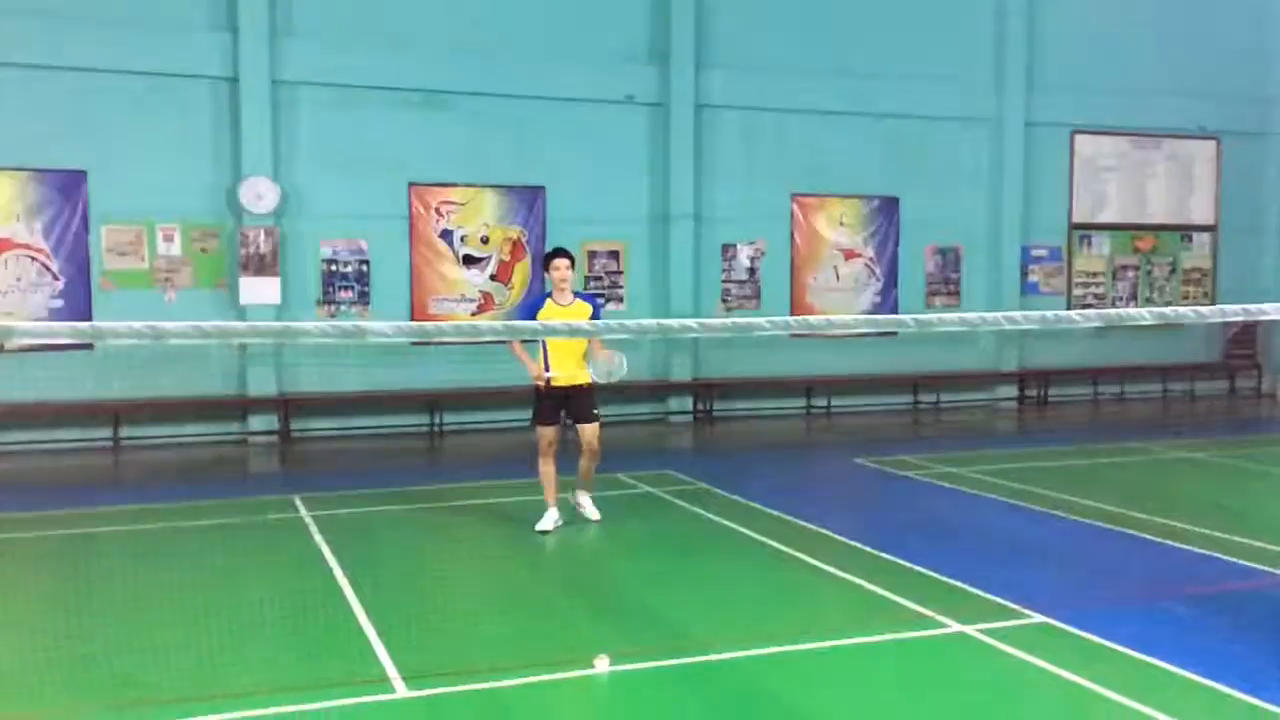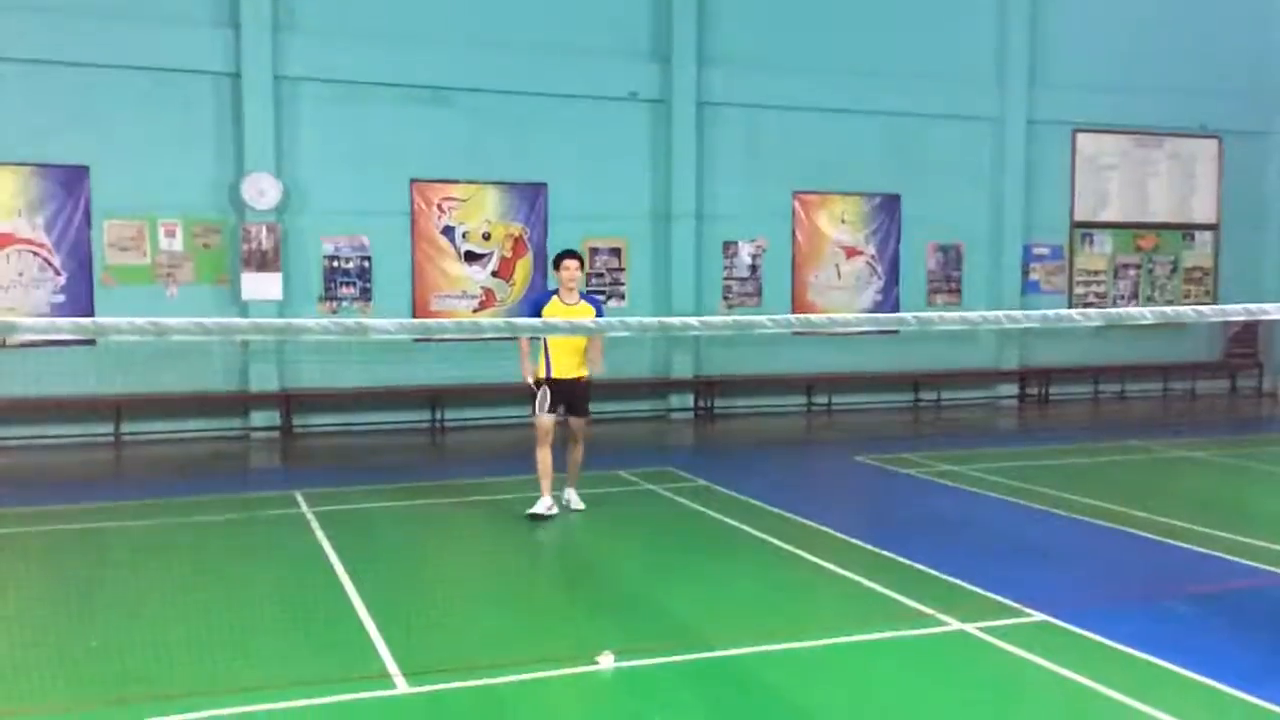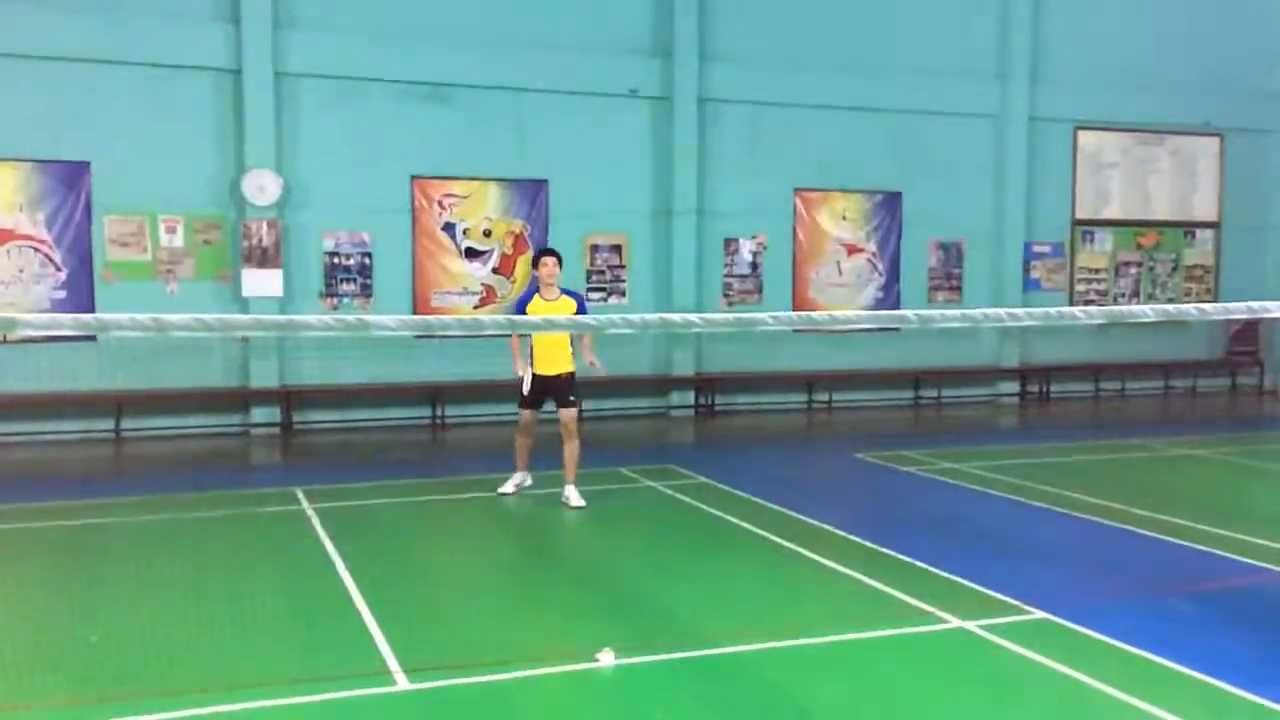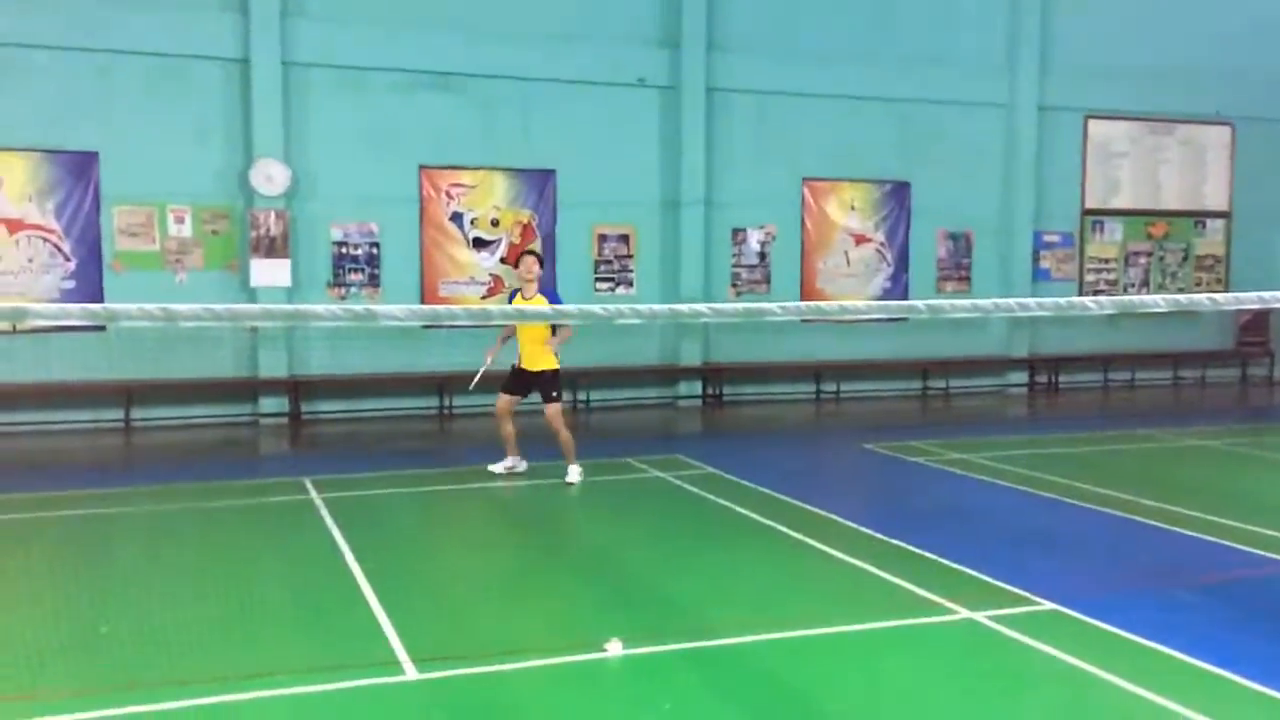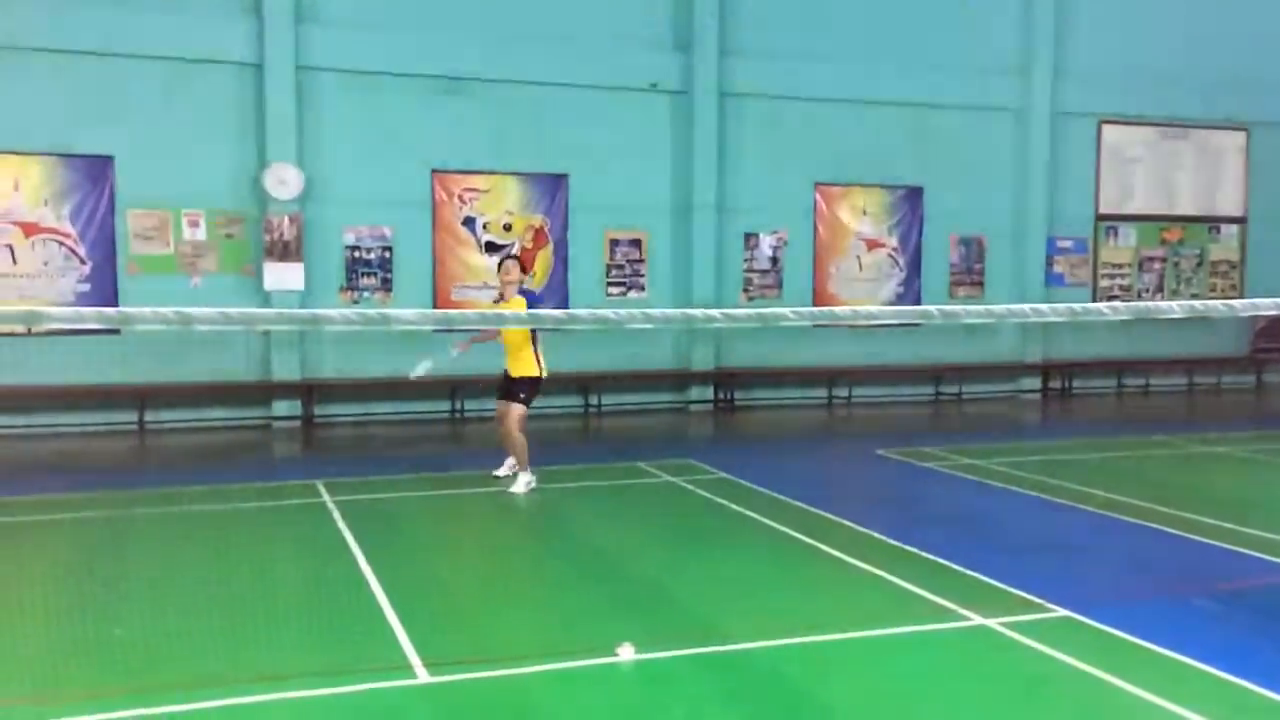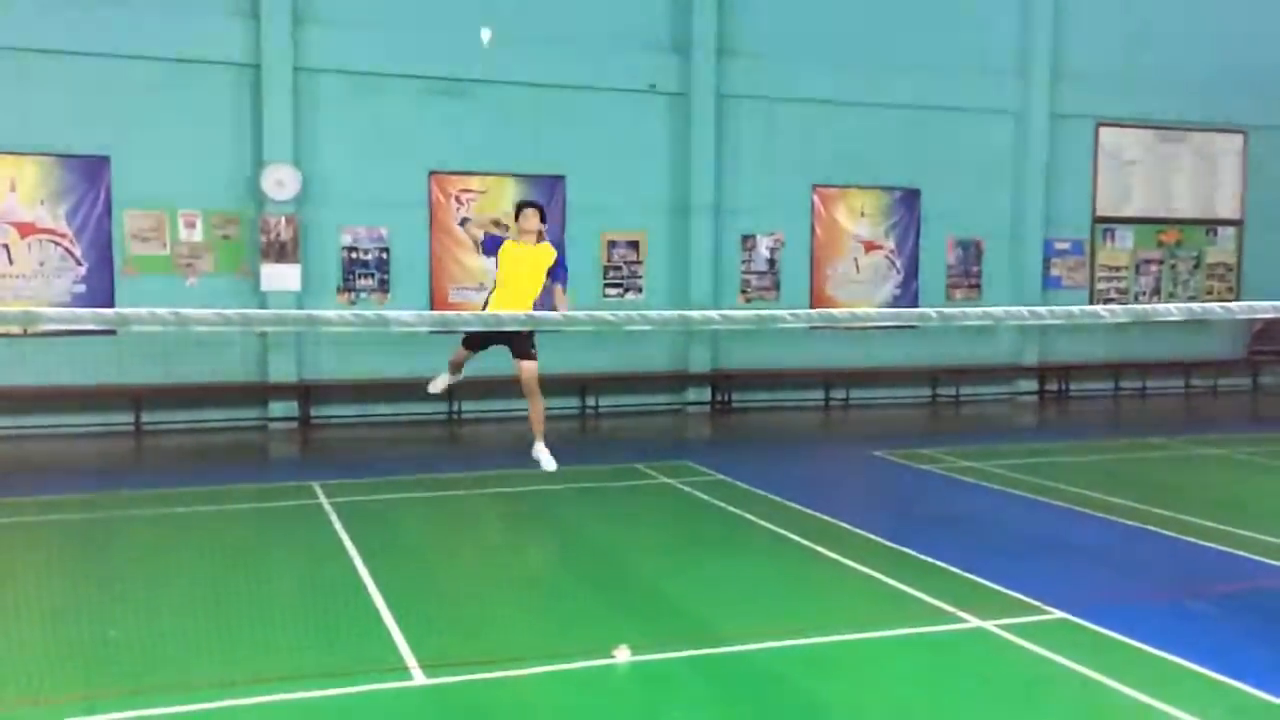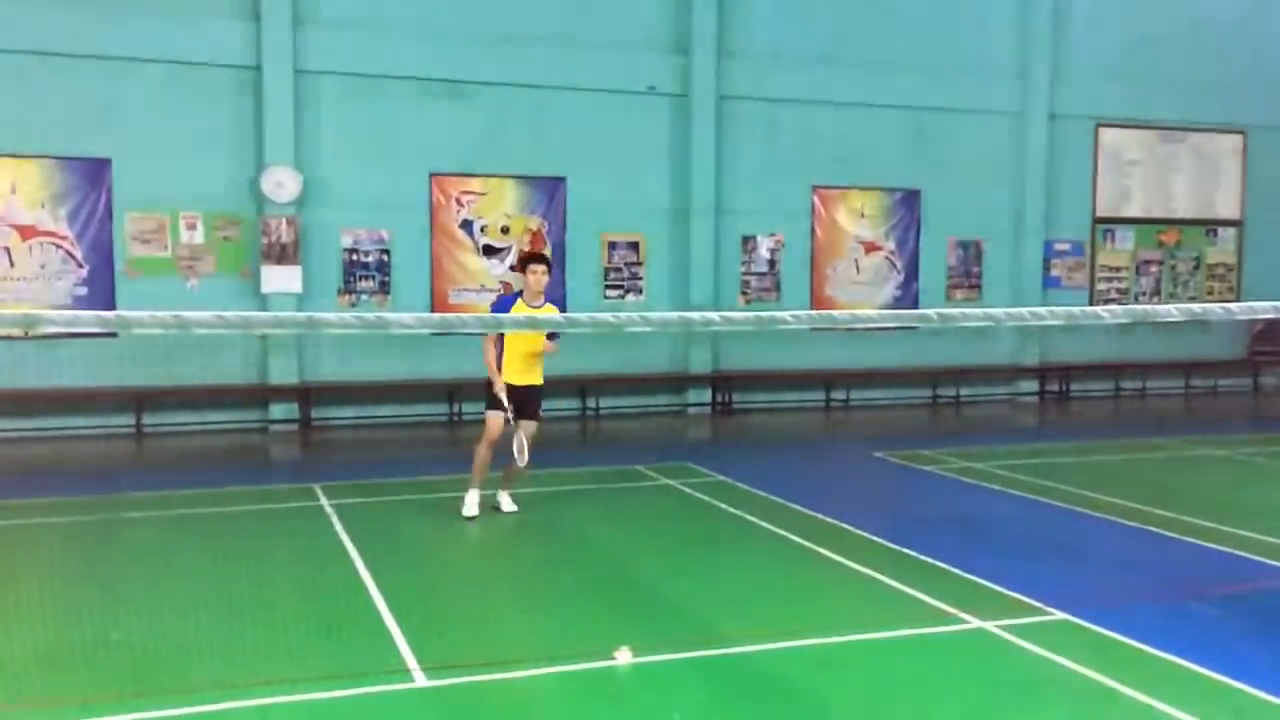
dt=0.4s
person 1, frame 1
left shoulder: (589, 305)
right shoulder: (537, 307)
right elbow: (515, 339)
left wrist: (601, 354)
right wrist: (531, 365)
left hip: (581, 383)
right hip: (548, 386)
left knee: (591, 445)
right knee: (546, 448)
left ankle: (582, 495)
right ankle: (552, 511)
person 1, frame 2
left shoulder: (593, 306)
right shoulder: (542, 302)
left elbow: (595, 340)
left wrist: (594, 356)
right wrist: (526, 363)
left hip: (579, 378)
right hip: (548, 378)
left knee: (577, 436)
right knee: (544, 435)
left ankle: (571, 490)
right ankle: (546, 498)
person 1, frame 3
left shoulder: (575, 300)
right shoulder: (526, 301)
left elbow: (585, 331)
right elbow: (516, 334)
left wrist: (589, 354)
right wrist: (518, 359)
left hip: (564, 373)
right hip: (535, 373)
left knee: (570, 429)
right knee: (524, 426)
left ankle: (570, 488)
right ankle: (521, 474)
person 1, frame 4
left shoulder: (550, 298)
right shoulder: (514, 297)
left elbow: (566, 328)
left wrist: (556, 339)
right wrist: (499, 344)
left hip: (548, 369)
right hip: (523, 367)
left knee: (556, 423)
right knee: (501, 410)
left ankle: (573, 466)
right ankle: (514, 459)
person 1, frame 5
left shoulder: (528, 298)
right shoulder: (499, 304)
right wrist: (469, 341)
left hip: (530, 373)
right hip: (511, 371)
left knee: (512, 425)
right knee: (500, 419)
left ankle: (526, 474)
right ankle: (513, 460)
person 1, frame 6
left shoulder: (550, 254)
right shoulder: (504, 243)
left elbow: (558, 293)
right elbow: (468, 228)
left wrist: (563, 315)
left knee: (530, 384)
right knee: (457, 359)
left ankle: (540, 446)
right ankle: (452, 374)
person 1, frame 7
left shoulder: (553, 311)
right shoulder: (505, 303)
right elbow: (489, 342)
left wrist: (549, 346)
right wrist: (495, 378)
left hip: (532, 384)
right hip: (502, 381)
left knee: (524, 441)
right knee: (491, 435)
left ankle: (503, 493)
right ankle: (474, 492)
